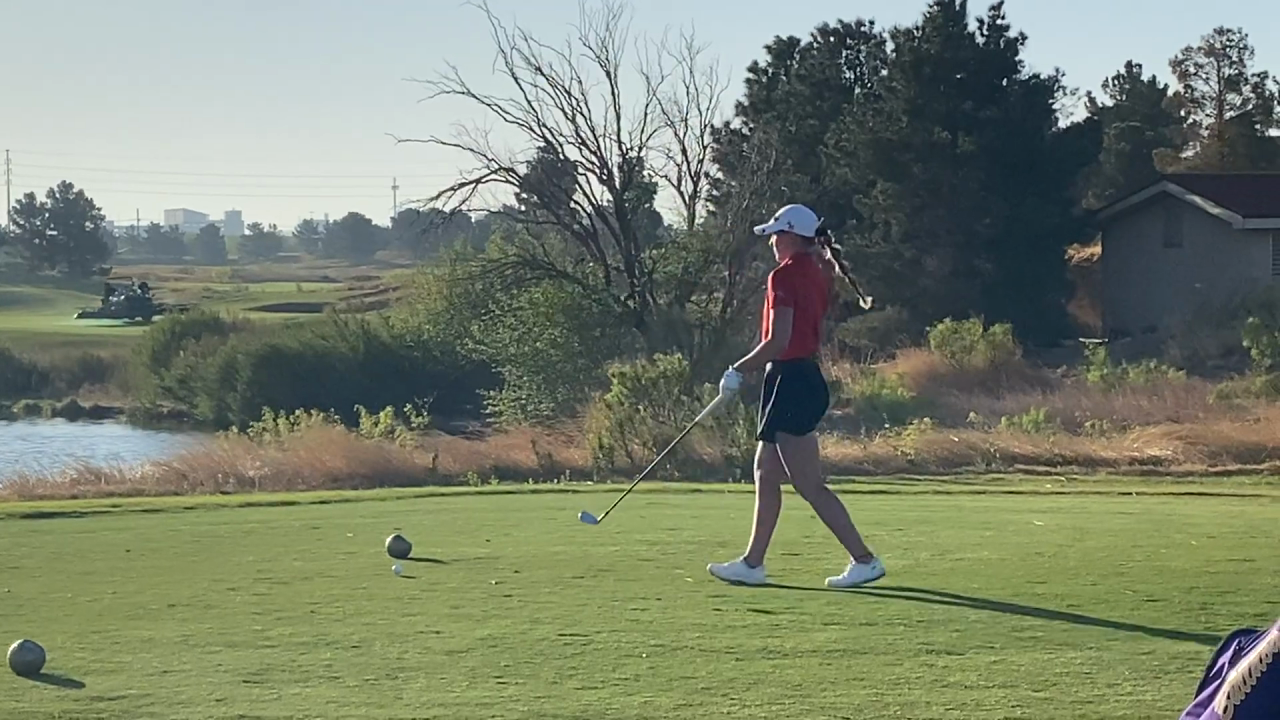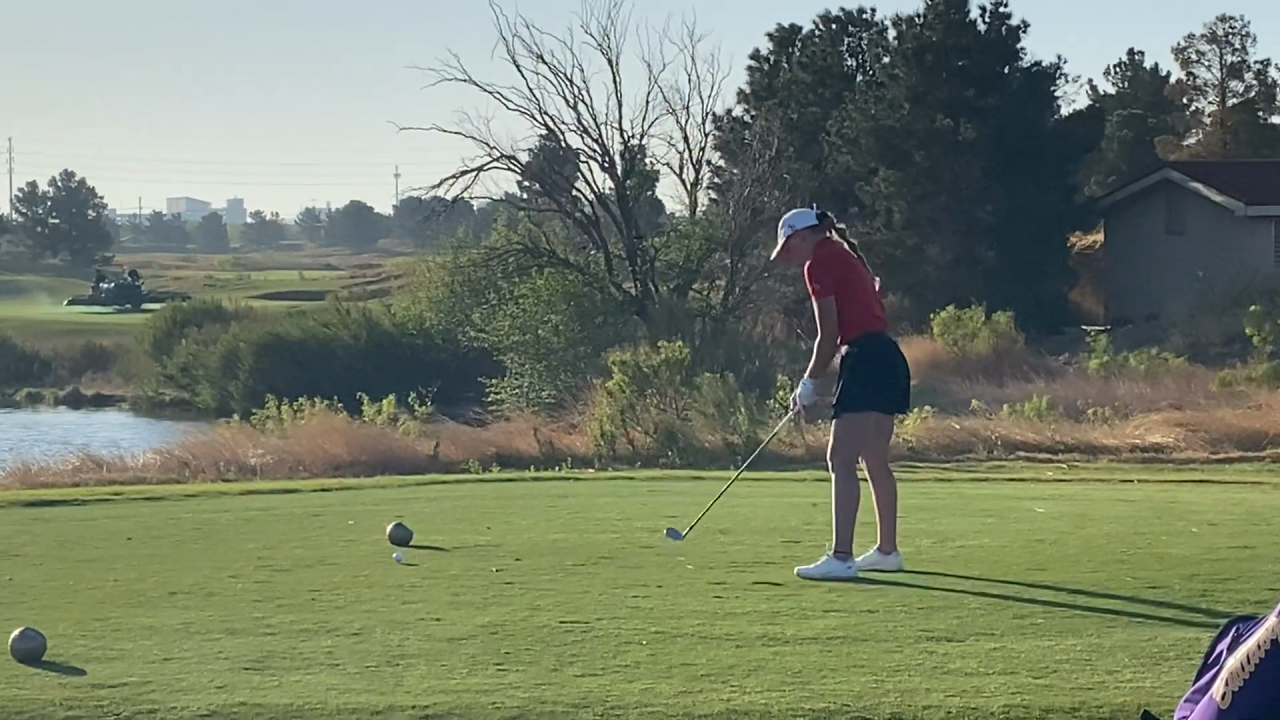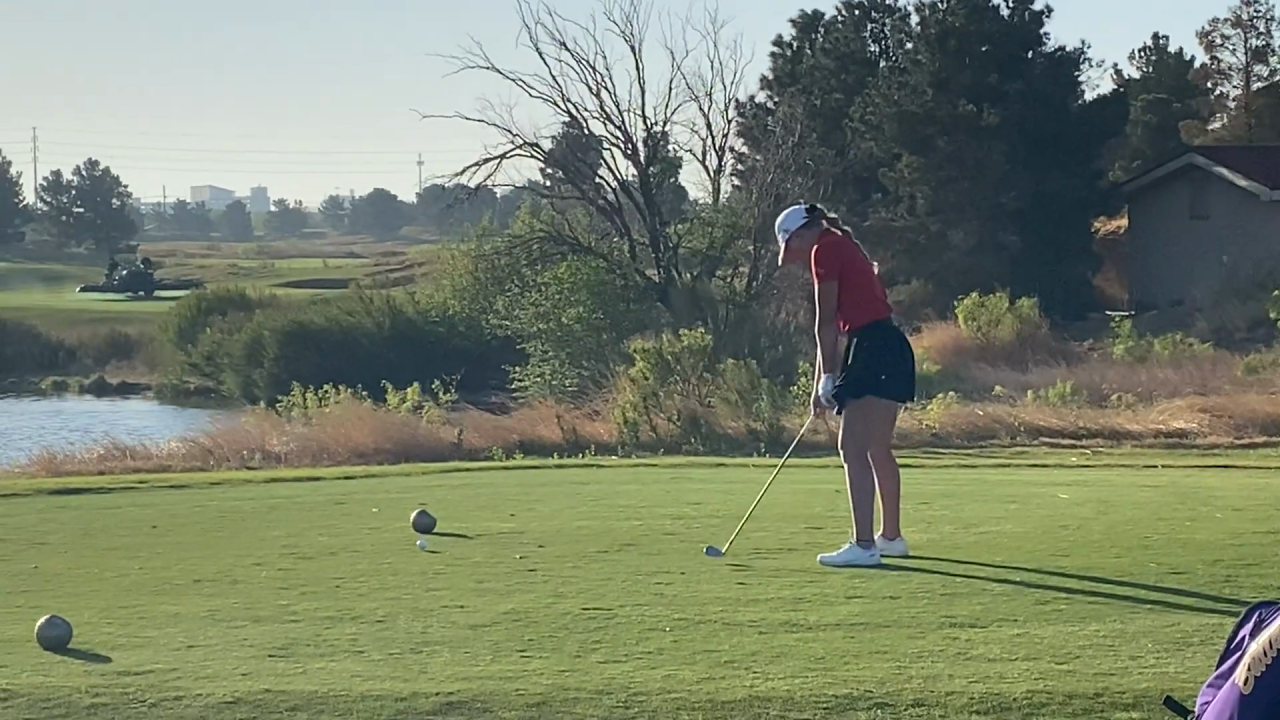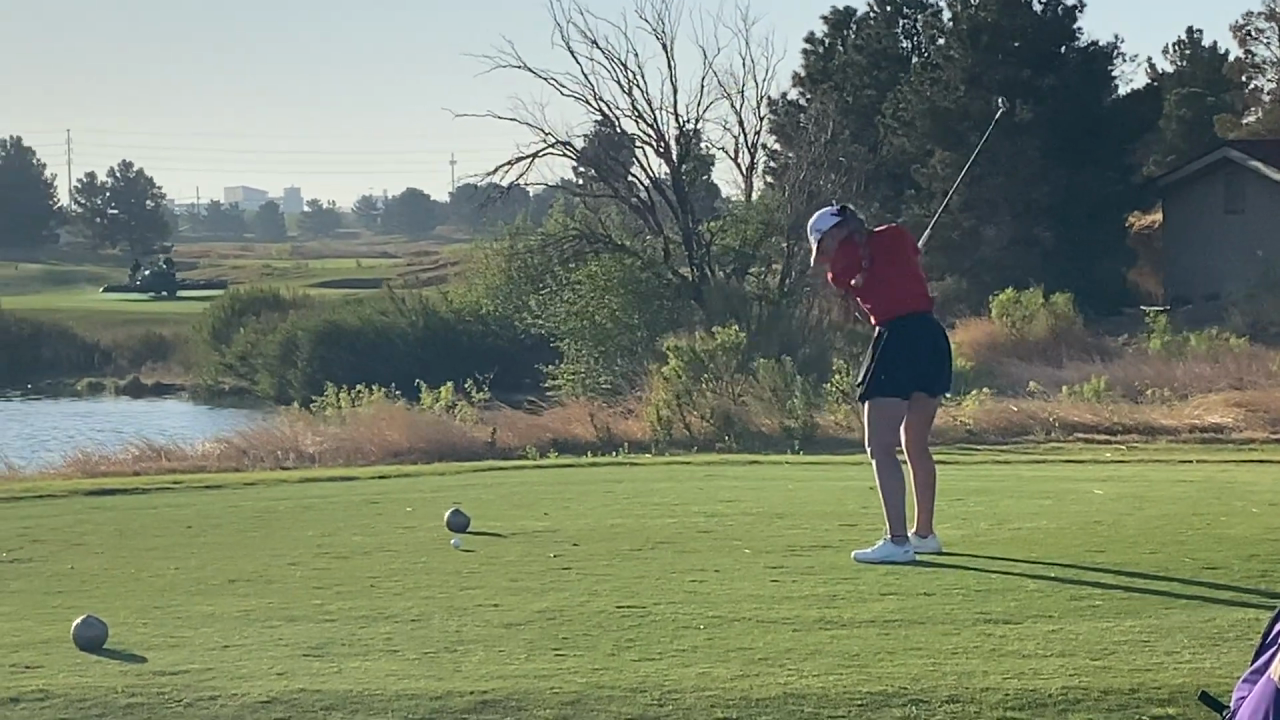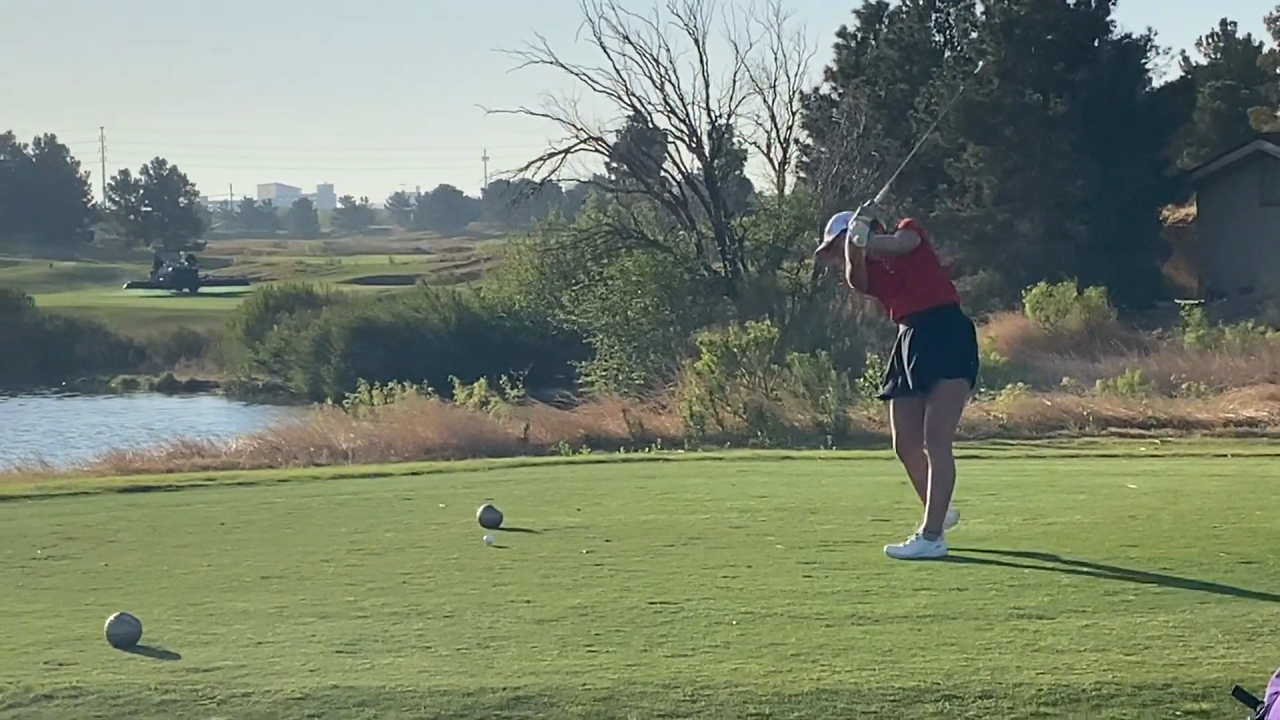
dt=1s
person 1, frame 1
left shoulder: (784, 275)
right shoulder: (819, 275)
left elbow: (777, 342)
left wrist: (737, 370)
left hip: (790, 381)
right hip: (808, 379)
left knee: (809, 483)
right knee: (766, 473)
left ankle: (864, 559)
right ankle: (752, 562)
person 1, frame 2
left shoulder: (819, 263)
right shoulder: (843, 257)
left elbow: (829, 335)
left wrist: (809, 382)
right wrist: (813, 381)
left hip: (865, 361)
right hip: (886, 358)
left knee: (841, 461)
right knee: (875, 461)
left ankle: (841, 557)
right ankle: (887, 550)
person 1, frame 3
left shoulder: (824, 250)
right shoulder: (840, 249)
left elbow: (826, 323)
right elbow: (834, 325)
left wrist: (827, 378)
right wrist: (820, 383)
left hip: (873, 349)
right hip: (887, 348)
left knee: (853, 449)
right knee: (878, 450)
left ankle: (864, 545)
right ankle: (891, 537)
person 1, frame 4
left shoulder: (839, 270)
right shoulder: (895, 234)
left hip: (896, 342)
right hip: (933, 337)
left knee: (880, 448)
right knee: (916, 446)
left ankle: (898, 541)
right ankle: (924, 533)
person 1, frame 5
left shoulder: (907, 233)
right shoulder: (864, 275)
left elbow: (899, 244)
right elbow: (855, 273)
left wrist: (864, 238)
right wrist: (854, 245)
left hip: (947, 334)
right hip: (912, 342)
left knee: (936, 438)
right knee: (905, 444)
left ankle: (931, 536)
right ankle: (939, 512)
